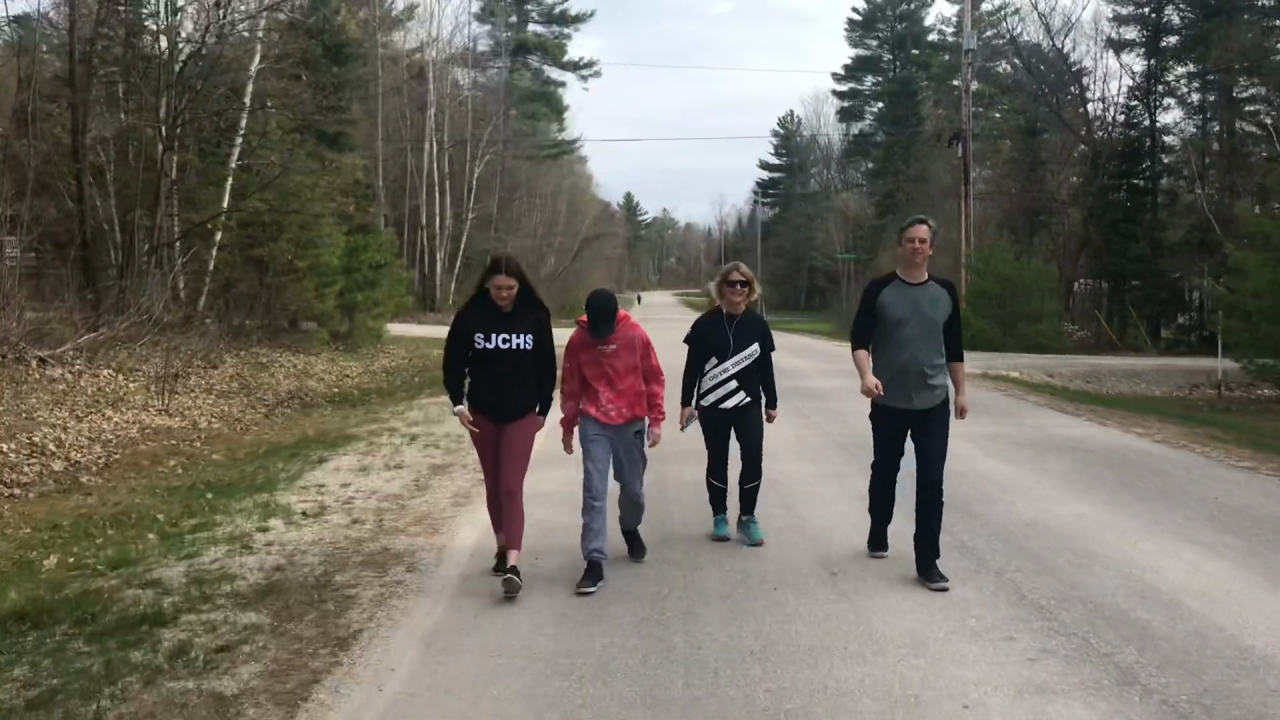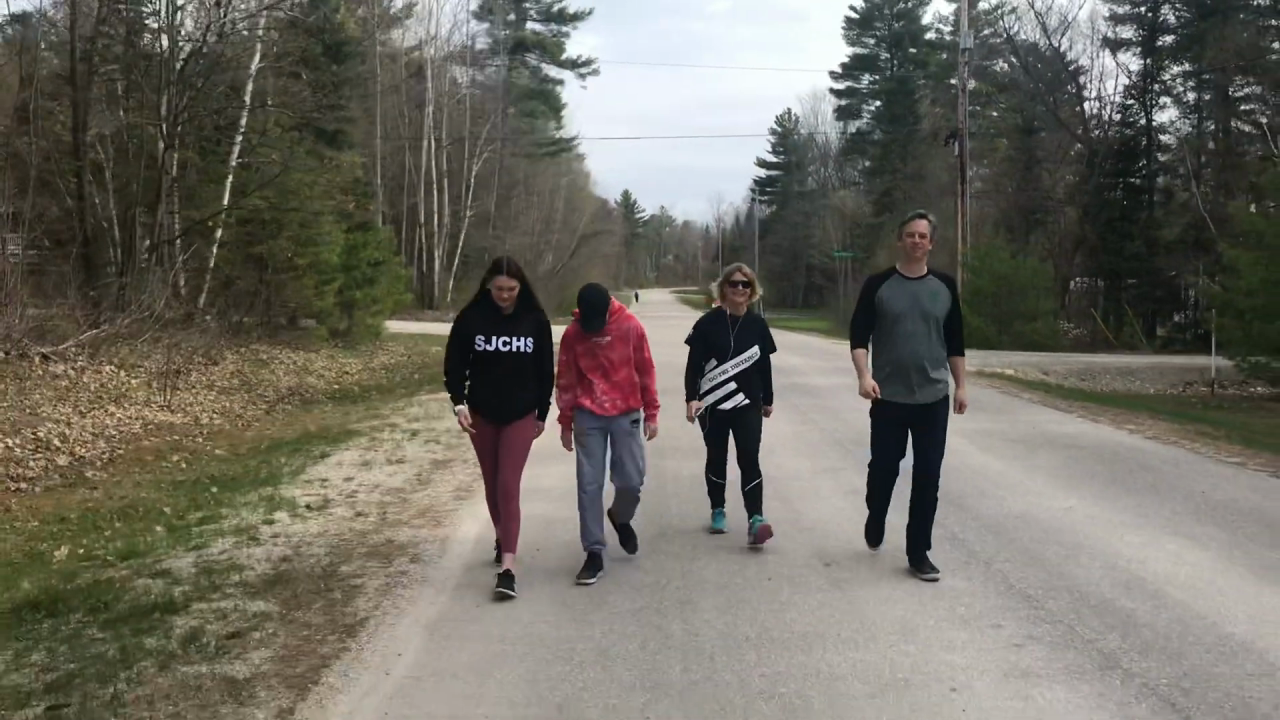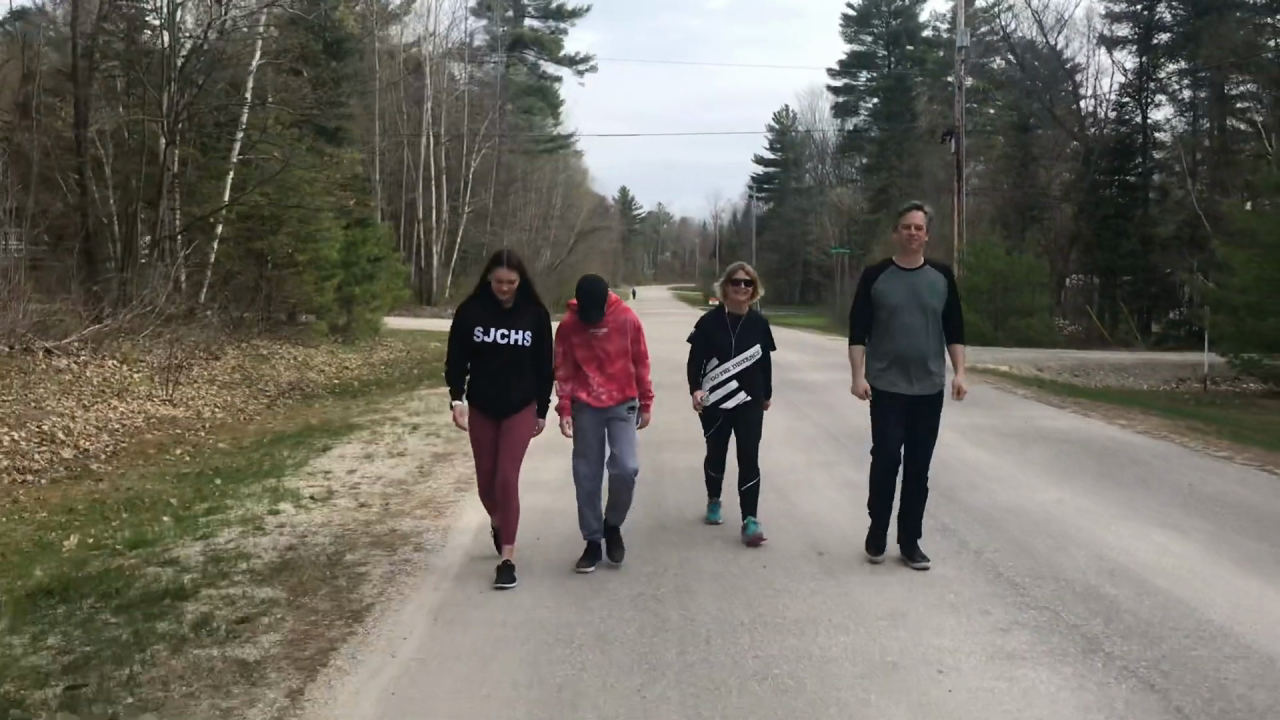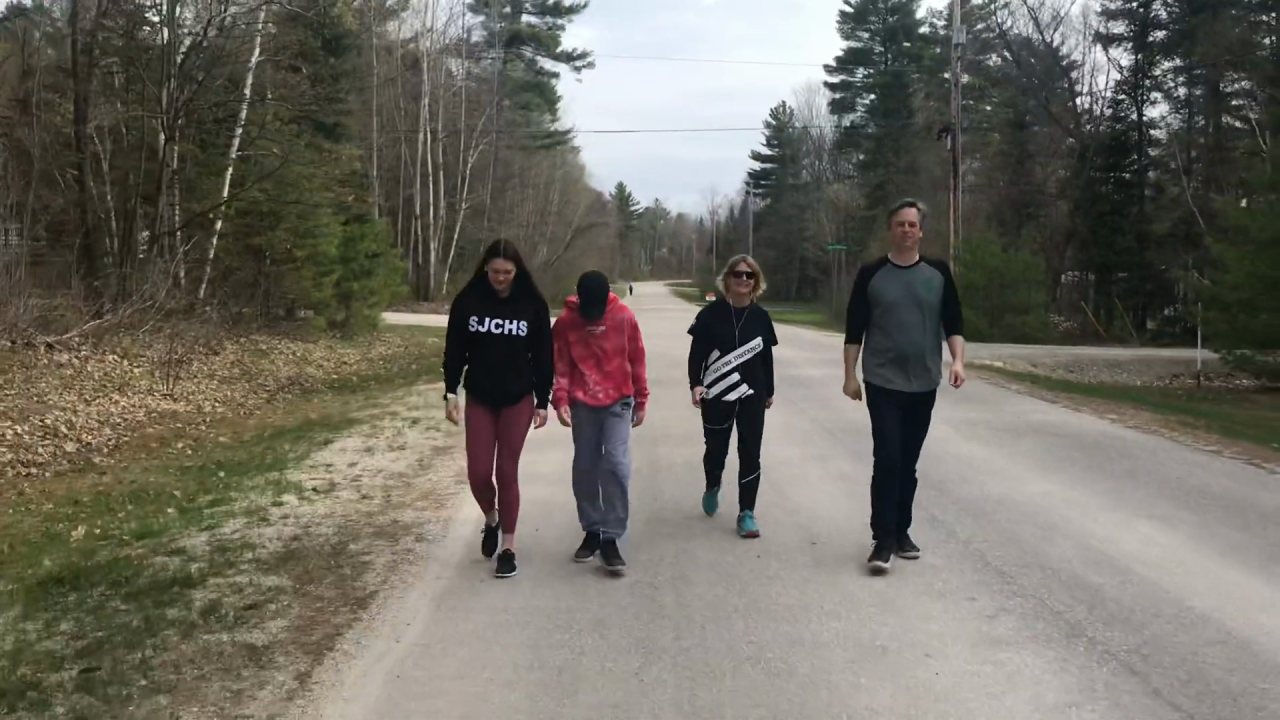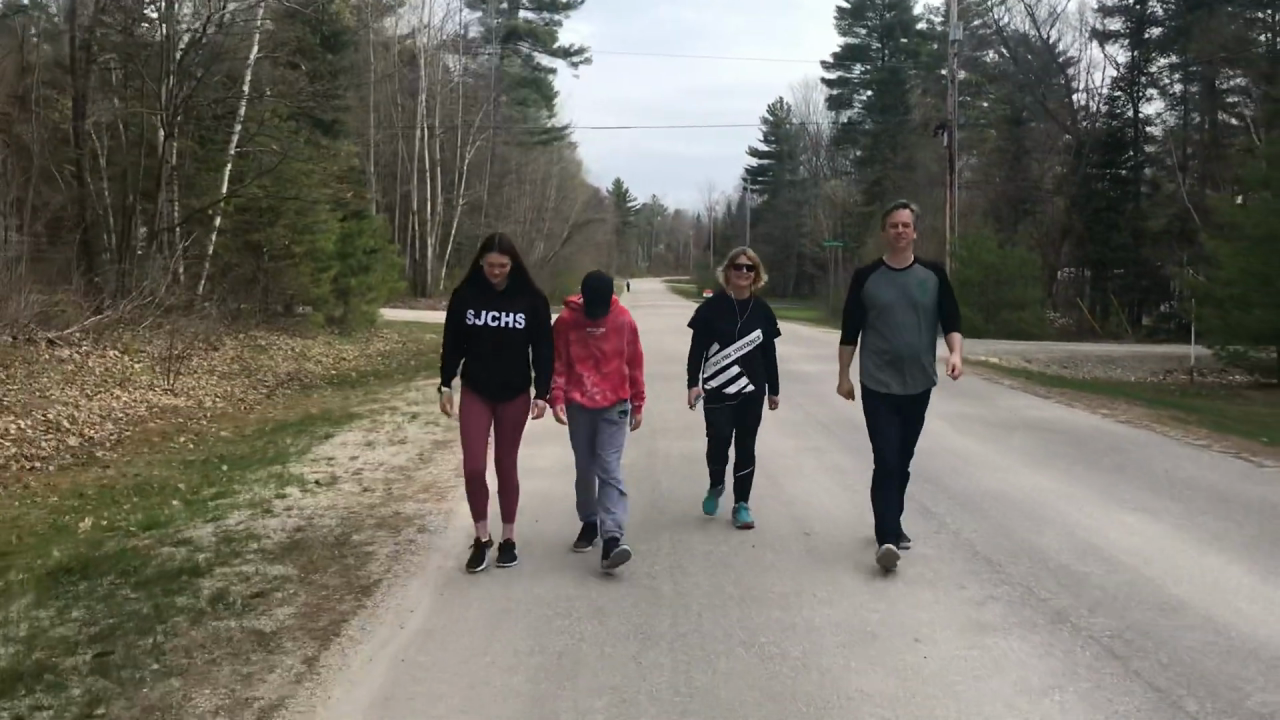
dt=0.1s
person 1, frame 1
left shoulder: (945, 291)
right shoulder: (879, 289)
left elbow: (954, 346)
right elbow: (859, 339)
left wrist: (961, 392)
right wrist: (866, 375)
left hip: (934, 401)
right hip: (889, 401)
left knee: (931, 480)
right knee: (885, 472)
left ankle: (927, 562)
right ankle: (878, 530)
person 1, frame 2
left shoulder: (945, 286)
right shoulder: (878, 285)
left elbow: (955, 341)
right elbow: (859, 336)
left wrist: (961, 387)
right wrist: (865, 376)
left hip: (934, 398)
right hip: (889, 397)
left knee: (927, 478)
right knee: (883, 467)
left ankle: (919, 553)
right ankle: (875, 519)
person 1, frame 3
left shoulder: (942, 276)
right shoulder: (875, 276)
left elbow: (955, 330)
right elbow: (857, 330)
left wrist: (959, 373)
right wrist: (858, 375)
left hip: (929, 389)
right hip: (886, 387)
left knee: (918, 468)
right knee: (886, 460)
left ankle: (909, 541)
right ankle: (878, 530)
person 1, frame 4
left shoulder: (938, 273)
right shoulder: (871, 274)
left elbow: (954, 322)
right elbow: (855, 329)
left wrist: (958, 359)
right wrist: (849, 374)
left hip: (924, 385)
right hip: (882, 383)
left knee: (907, 463)
right knee: (887, 459)
left ankle: (899, 531)
right ankle: (882, 541)
person 1, frame 5
left shoulder: (933, 274)
right shoulder: (866, 276)
left elbow: (951, 320)
right elbow: (850, 330)
left wrist: (955, 354)
right wrist: (844, 375)
left hip: (918, 385)
right hip: (878, 386)
left knee: (902, 461)
right knee: (886, 462)
left ankle: (892, 524)
right ankle: (886, 540)
person 2, frame 1
left shoulder: (536, 317)
right shoulder: (470, 317)
left elbow: (547, 366)
right elbow: (454, 363)
left wrist: (543, 409)
right wrist: (458, 403)
left hip: (522, 414)
right hip: (482, 413)
left knee: (511, 487)
right knee: (493, 484)
left ankle: (513, 568)
right ankle: (502, 546)
person 2, frame 2
left shoulder: (535, 321)
right shoulder: (470, 318)
left elbow: (545, 370)
right elbow: (455, 365)
left wrist: (541, 413)
right wrist: (459, 403)
left hip: (521, 416)
right hip: (482, 414)
left knee: (508, 487)
right knee: (491, 485)
left ankle: (507, 568)
right ankle: (501, 535)
person 2, frame 3
left shoulder: (535, 315)
right shoulder: (471, 311)
left elbow: (544, 366)
right elbow: (456, 359)
left wrist: (542, 411)
right wrist: (457, 399)
left hip: (520, 409)
right hip: (480, 408)
left knee: (507, 480)
right knee: (485, 480)
left ankle: (507, 559)
right ankle: (497, 521)
person 2, frame 4
left shoulder: (533, 305)
right shoulder: (467, 301)
left elbow: (543, 356)
right elbow: (455, 350)
left wrist: (542, 402)
right wrist: (451, 393)
left hip: (517, 402)
right hip: (478, 399)
left knee: (507, 474)
right knee: (478, 474)
left ankle: (508, 548)
right ankle: (490, 520)
person 2, frame 5
left shoulder: (531, 299)
right shoulder: (465, 295)
left elbow: (543, 349)
right elbow: (453, 344)
left wrist: (542, 393)
right wrist: (445, 386)
left hip: (515, 395)
right hip: (474, 392)
left knee: (506, 466)
right knee: (473, 468)
left ankle: (508, 538)
right ankle: (481, 538)
person 3, frame 1
left shoulder: (636, 335)
right shoulder: (577, 341)
left elbow: (654, 379)
right elbow: (570, 386)
left wrist: (656, 419)
right wrist: (568, 426)
left hip: (632, 422)
right hip: (594, 423)
left knee: (632, 487)
right knee: (594, 492)
left ankle: (630, 527)
right ankle: (594, 562)
person 3, frame 2
left shoulder: (630, 326)
right shoulder: (572, 334)
left elbow: (646, 372)
right elbow: (566, 380)
left wrist: (651, 414)
right wrist: (566, 421)
left hip: (627, 415)
right hip: (588, 416)
left knee: (631, 480)
right knee: (589, 484)
left ankle: (621, 516)
right ankle: (594, 553)
person 3, frame 3
left shoulder: (627, 318)
right shoulder: (568, 325)
left elbow: (640, 363)
right elbow: (563, 371)
left wrist: (646, 403)
right wrist: (564, 410)
left hip: (623, 404)
right hip: (585, 408)
left knee: (626, 467)
right knee: (586, 476)
left ankle: (612, 525)
right ankle: (593, 542)
person 3, frame 4
left shoulder: (624, 317)
right shoulder: (565, 321)
left elbow: (636, 360)
right elbow: (559, 365)
left wrist: (640, 401)
right wrist: (560, 400)
left hip: (618, 402)
right hip: (582, 405)
left knee: (617, 467)
right knee: (585, 471)
left ankle: (611, 539)
right ankle: (592, 532)
person 3, frame 5
left shoulder: (624, 320)
right shoulder: (565, 320)
left elbow: (635, 364)
right elbow: (557, 364)
left wrist: (637, 405)
right wrist: (557, 399)
left hip: (614, 406)
right hip: (579, 406)
left knee: (610, 470)
right knee: (585, 468)
left ankle: (612, 540)
right ankle: (589, 522)
person 4, frame 1
left shoulder: (757, 323)
right shoulder: (706, 323)
left elbow: (765, 365)
right elbow: (693, 365)
left wrist: (771, 402)
right wrist: (687, 403)
left hip: (748, 402)
right hip: (713, 404)
left knee: (753, 457)
right knee: (717, 459)
left ankle: (747, 517)
right ankle: (720, 516)
person 4, frame 2
left shoulder: (758, 325)
right shoulder: (707, 324)
left elbow: (765, 364)
right elbow: (693, 364)
left wrist: (768, 399)
right wrist: (691, 398)
left hip: (748, 404)
right hip: (713, 403)
left knee: (749, 458)
right knee: (717, 458)
left ankle: (756, 519)
right ankle: (717, 510)
person 4, frame 3
left shoulder: (759, 323)
right shoulder: (709, 322)
right elbow: (695, 361)
left wrist: (767, 394)
right wrist: (695, 389)
left hip: (749, 401)
right hip: (715, 401)
left knee: (749, 457)
right knee: (716, 454)
left ankle: (750, 521)
right ankle: (714, 500)
person 4, frame 4
left shoulder: (761, 316)
right shoulder: (711, 314)
left elbow: (766, 357)
right elbow: (696, 354)
left wrist: (769, 392)
right wrist: (696, 385)
left hip: (752, 396)
right hip: (717, 396)
left knee: (750, 453)
right knee: (716, 447)
left ankle: (747, 513)
right ankle: (712, 488)
person 4, frame 5
left shoulder: (762, 309)
right shoulder: (711, 307)
left elbow: (769, 352)
right elbow: (697, 348)
left wrist: (773, 389)
right wrist: (693, 383)
left hip: (751, 389)
right hip: (717, 388)
left knee: (746, 446)
right knee: (718, 441)
left ankle: (741, 504)
right ankle: (716, 486)
